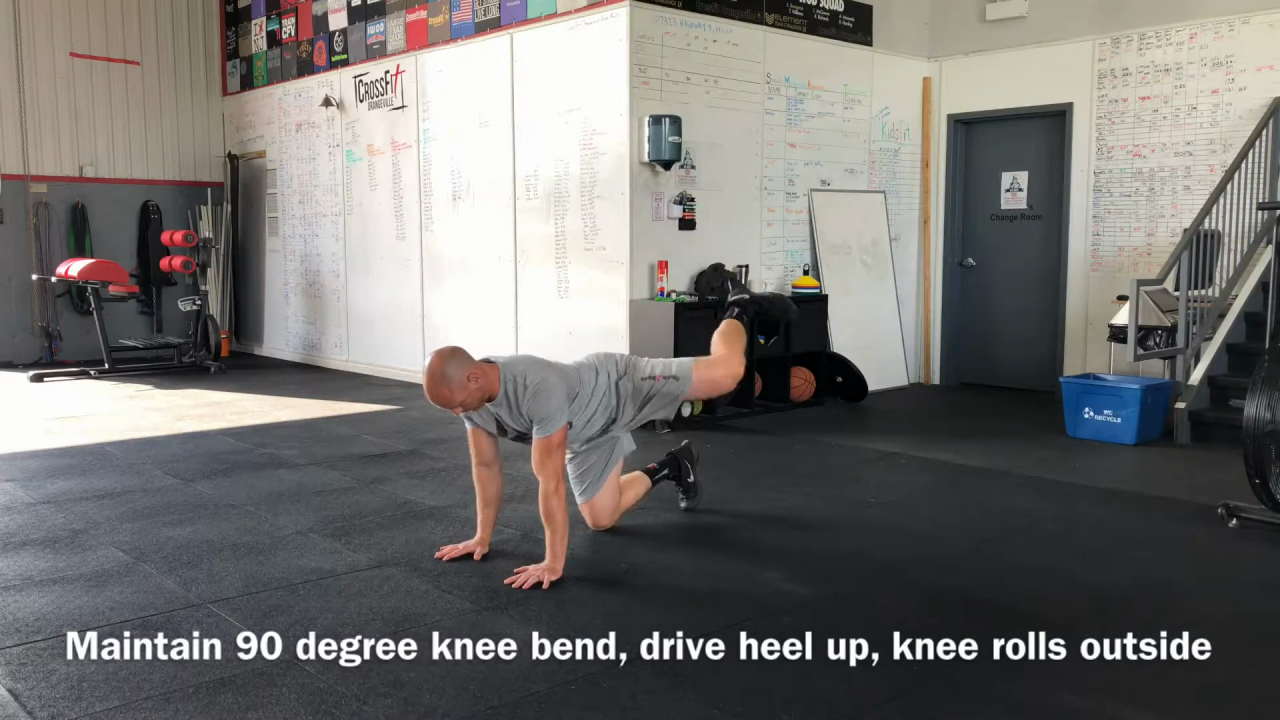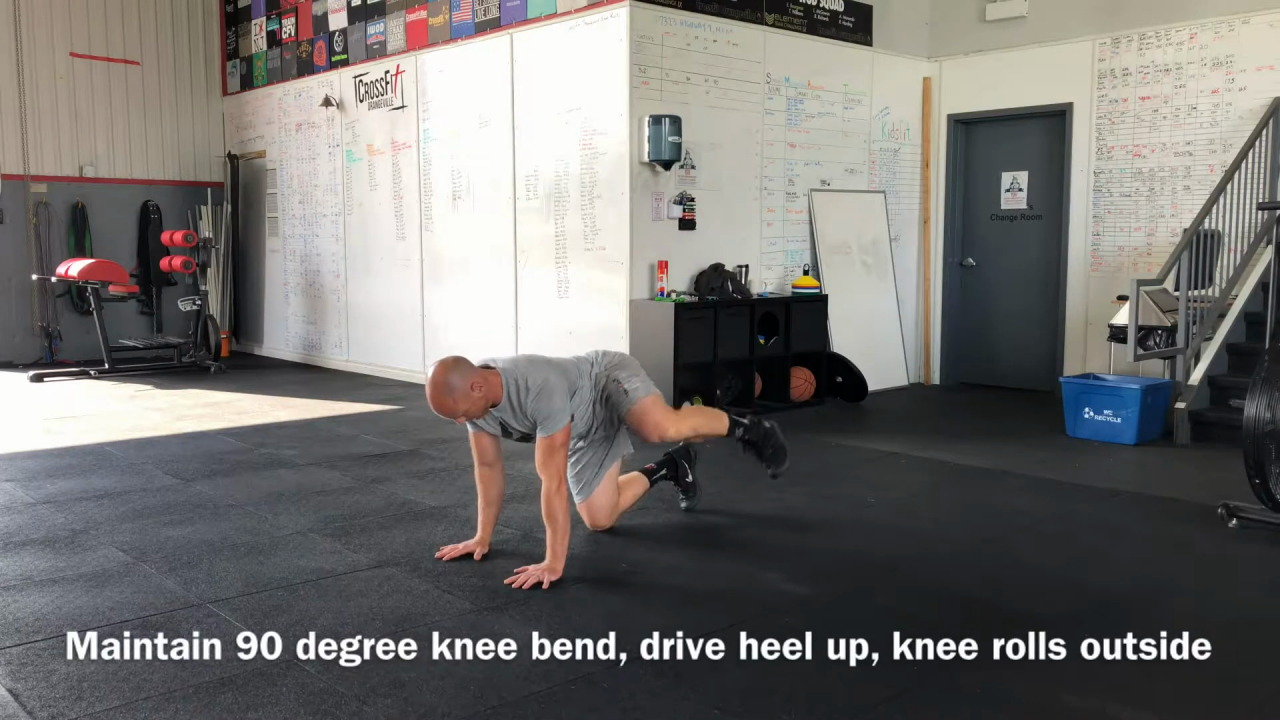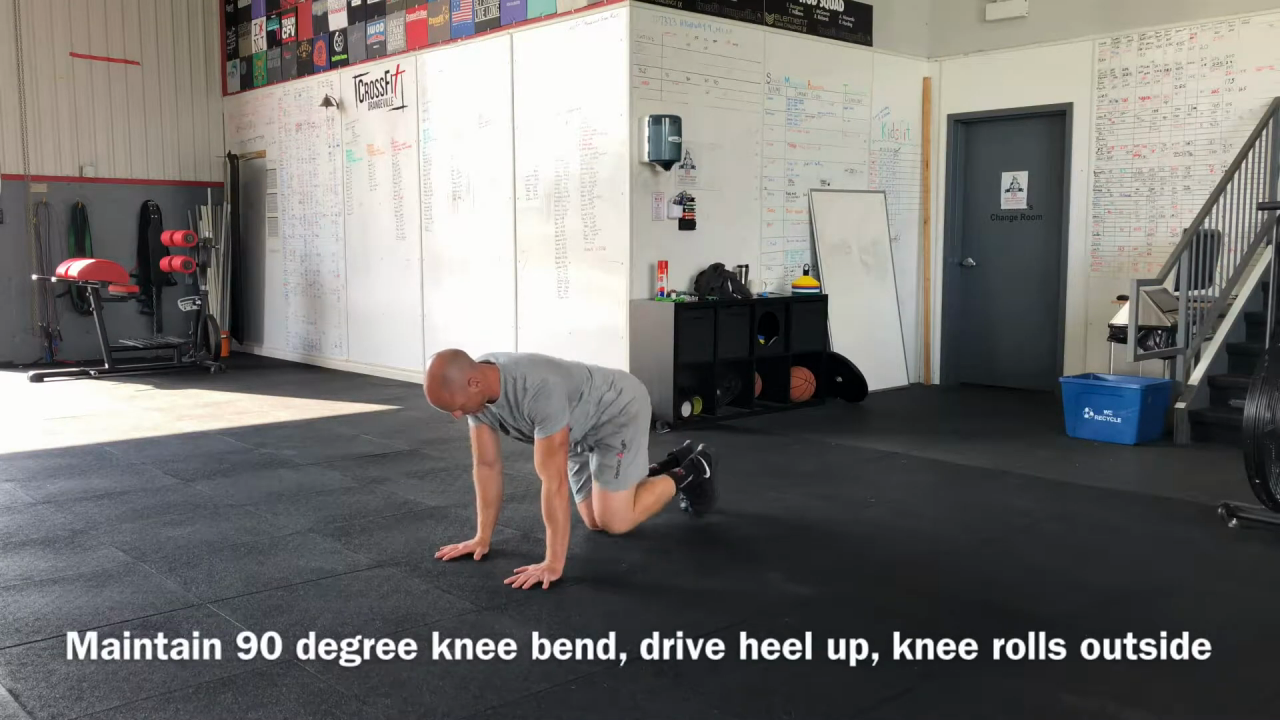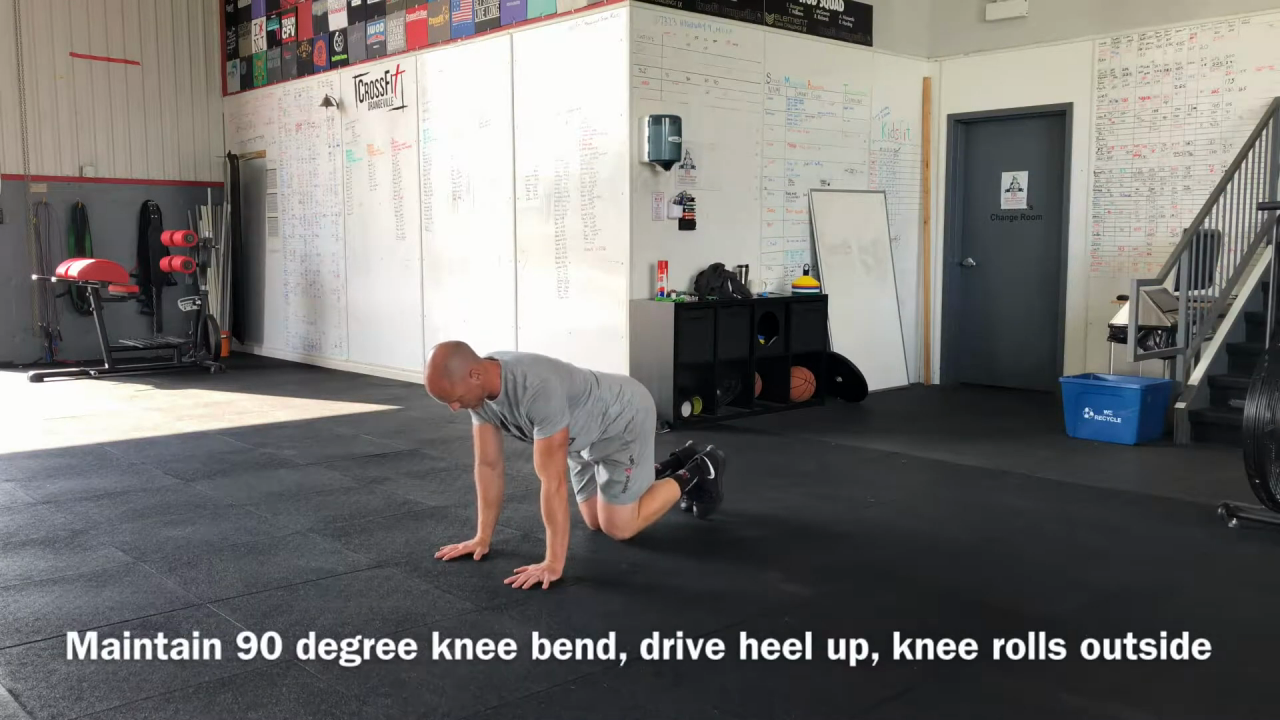
dt=0.5s
person 1, frame 1
left shoulder: (538, 389)
right shoulder: (471, 395)
left elbow: (551, 481)
right elbow: (486, 467)
left wrist: (554, 561)
right wrist: (482, 536)
left hip: (618, 384)
left knee: (726, 375)
right knee: (602, 519)
left ankle: (740, 312)
right ankle: (670, 467)
person 1, frame 2
left shoulder: (540, 390)
right shoulder: (472, 396)
left elbow: (553, 479)
right elbow: (488, 468)
left wrist: (554, 562)
right wrist: (482, 538)
right hip: (585, 430)
left knee: (664, 428)
right knee: (599, 520)
left ankle: (743, 428)
right ankle: (669, 466)
person 1, frame 3
left shoulder: (537, 389)
right shoulder: (474, 389)
left elbow: (554, 480)
right elbow: (487, 466)
left wrist: (554, 563)
right wrist: (482, 538)
left hip: (618, 408)
right hip: (584, 428)
left knee: (614, 521)
right knee: (596, 522)
left ankle: (691, 471)
right ankle: (672, 464)
person 1, frame 4
left shoulder: (537, 389)
right shoulder: (477, 388)
left elbow: (552, 480)
right elbow: (488, 465)
left wrist: (553, 563)
right wrist: (482, 537)
left hip: (623, 418)
right hip: (588, 432)
left knee: (619, 527)
right knee: (596, 521)
left ankle: (698, 472)
right ankle: (678, 464)
